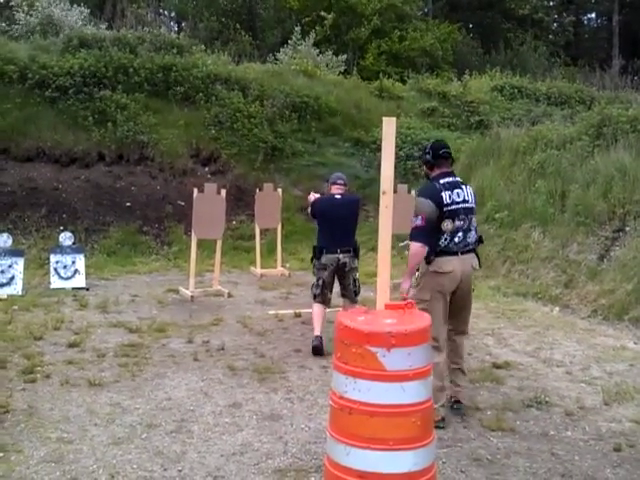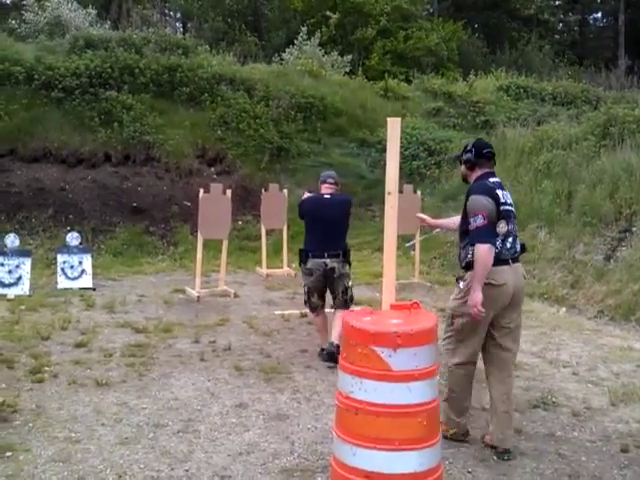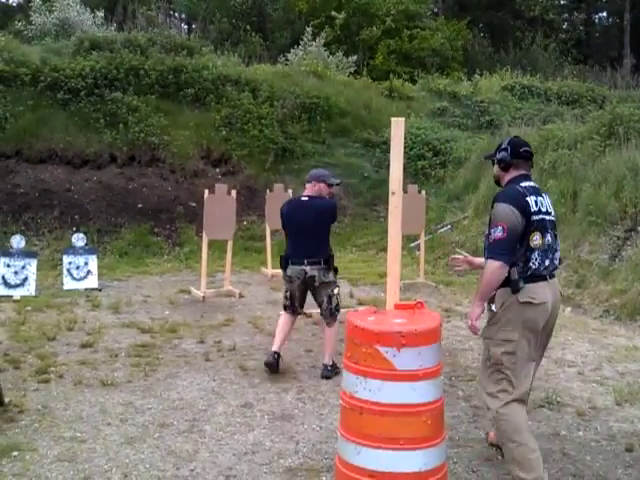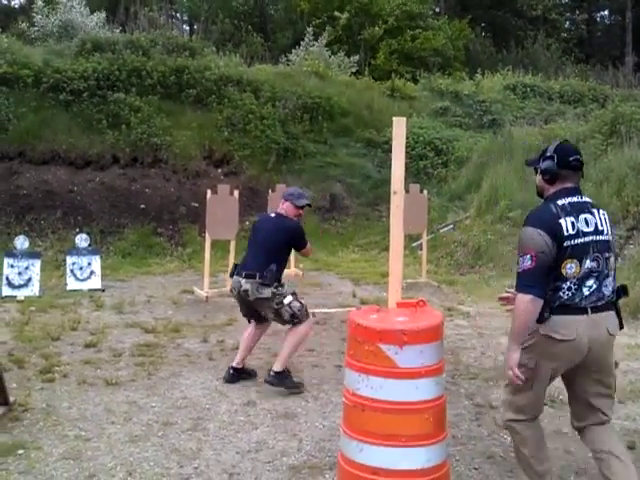
dt=0.4s
person 1, frame 1
left shoulder: (429, 192)
right shoulder: (466, 190)
left elbow: (420, 240)
left wrist: (408, 278)
left hip: (438, 267)
right hip: (468, 263)
left knee: (432, 338)
right knee: (457, 333)
left ankle: (435, 408)
right ankle: (455, 394)
person 1, frame 2
left shoulder: (479, 192)
right shoulder: (500, 191)
left elbow: (484, 243)
left wrist: (476, 289)
right wrist: (434, 222)
left hip: (489, 279)
right hip: (513, 277)
left knee: (459, 354)
right knee: (502, 359)
left ankle: (455, 423)
right ankle: (501, 437)
person 1, frame 3
left shoulder: (508, 199)
right shoulder: (542, 198)
left elbow: (500, 259)
left wrist: (477, 303)
right wrist: (477, 262)
left hip: (521, 299)
right hip: (548, 292)
left knee: (501, 389)
right knee: (518, 378)
right ankle: (507, 437)
person 1, frame 4
left shoulder: (541, 219)
right shoulder: (601, 215)
left elbow: (530, 291)
left wrist: (514, 348)
right wrist: (522, 298)
left hip: (557, 330)
right hip: (603, 325)
left knee: (519, 412)
right knee: (597, 421)
person 2, frame 1
left shoulder: (319, 203)
right shoulder: (355, 201)
left elbow: (312, 212)
left hip: (325, 257)
right hip: (348, 257)
left knee: (320, 299)
right knee: (349, 298)
left ankle: (317, 336)
person 2, frame 2
left shoulder: (307, 203)
right shoulder: (346, 202)
left hip: (312, 262)
right hip: (338, 262)
left knee: (316, 307)
right knee: (342, 306)
left ankle: (324, 348)
right ankle: (334, 344)
person 2, frame 3
left shoulder: (287, 207)
right shoulder: (329, 206)
left hip: (293, 268)
right hip: (321, 269)
left knee: (290, 312)
right knee: (330, 318)
left ankle: (274, 354)
right ankle: (328, 365)
person 2, frame 4
left shoulder: (260, 221)
right shoulder: (293, 228)
right elbow: (307, 252)
left hip: (239, 282)
right hip: (262, 286)
left knee: (259, 321)
right knee: (303, 322)
left ankle: (235, 368)
right ankle: (278, 372)
